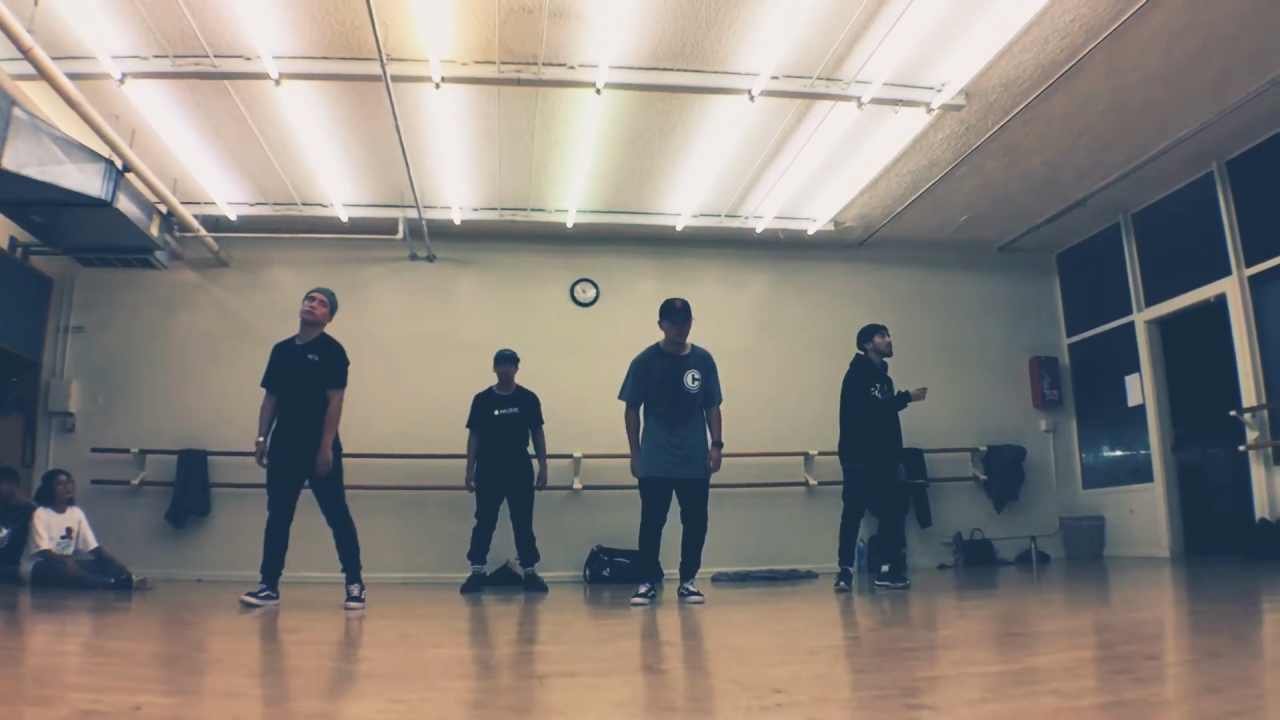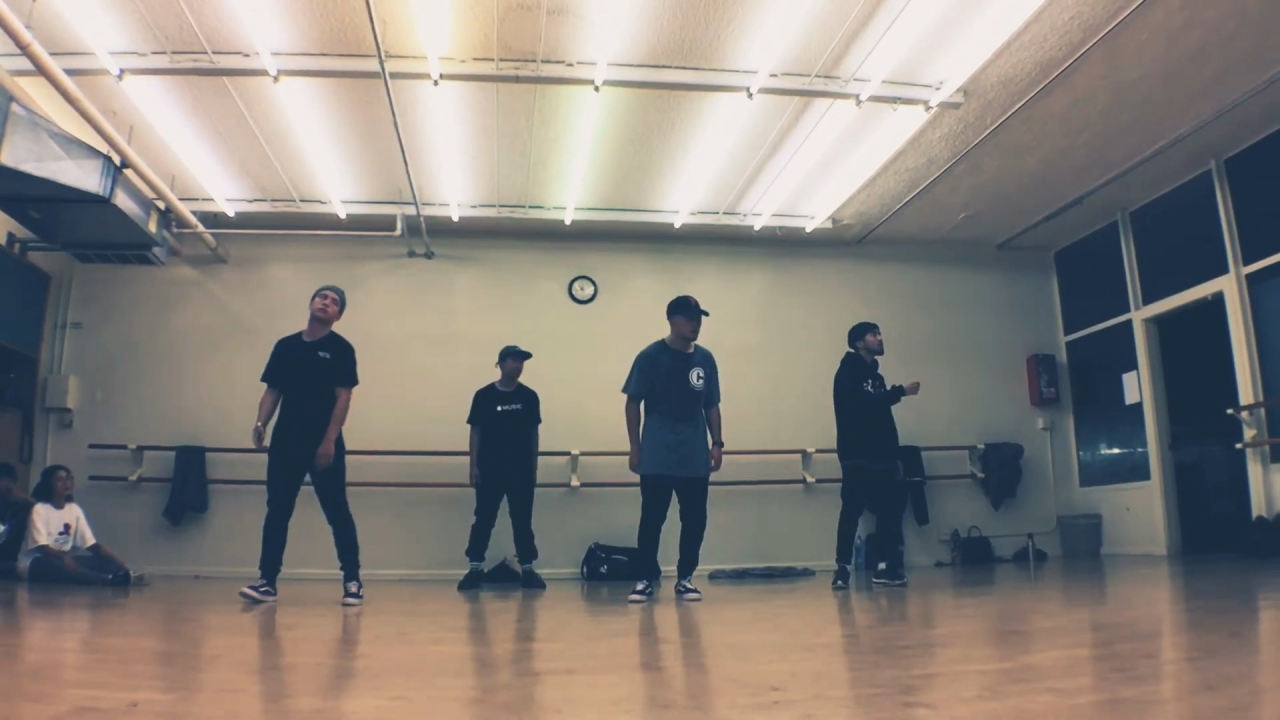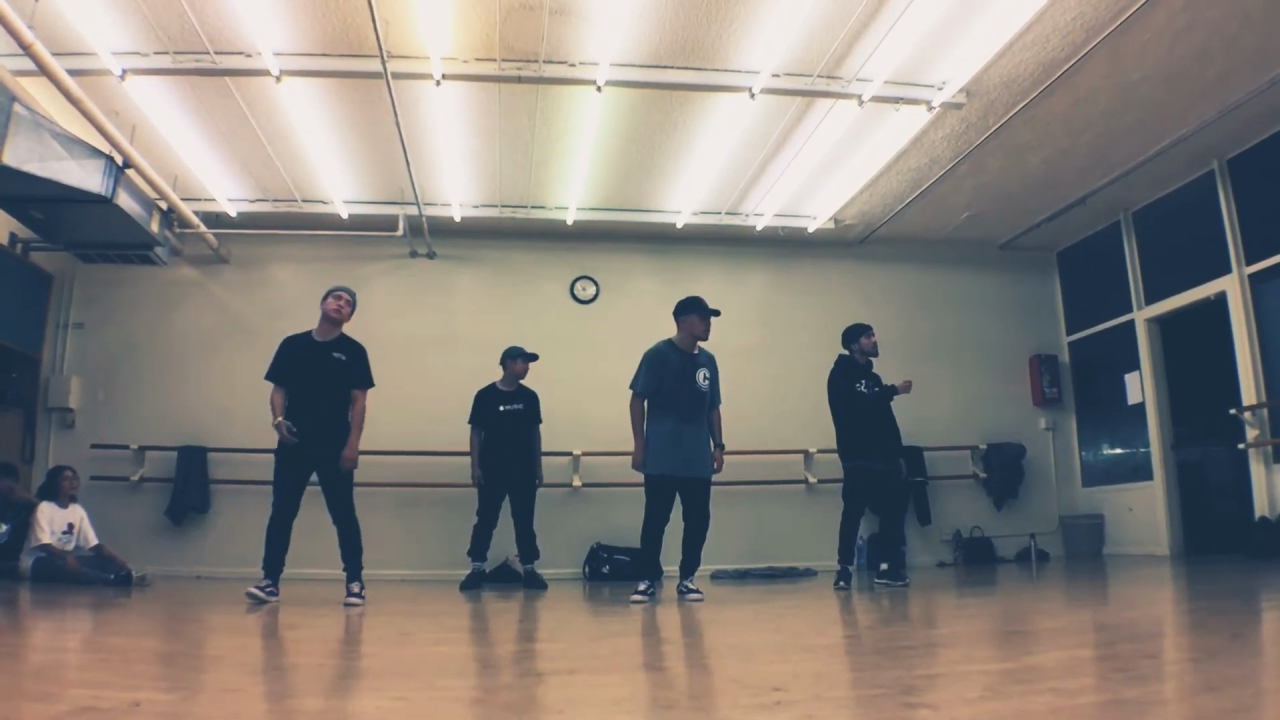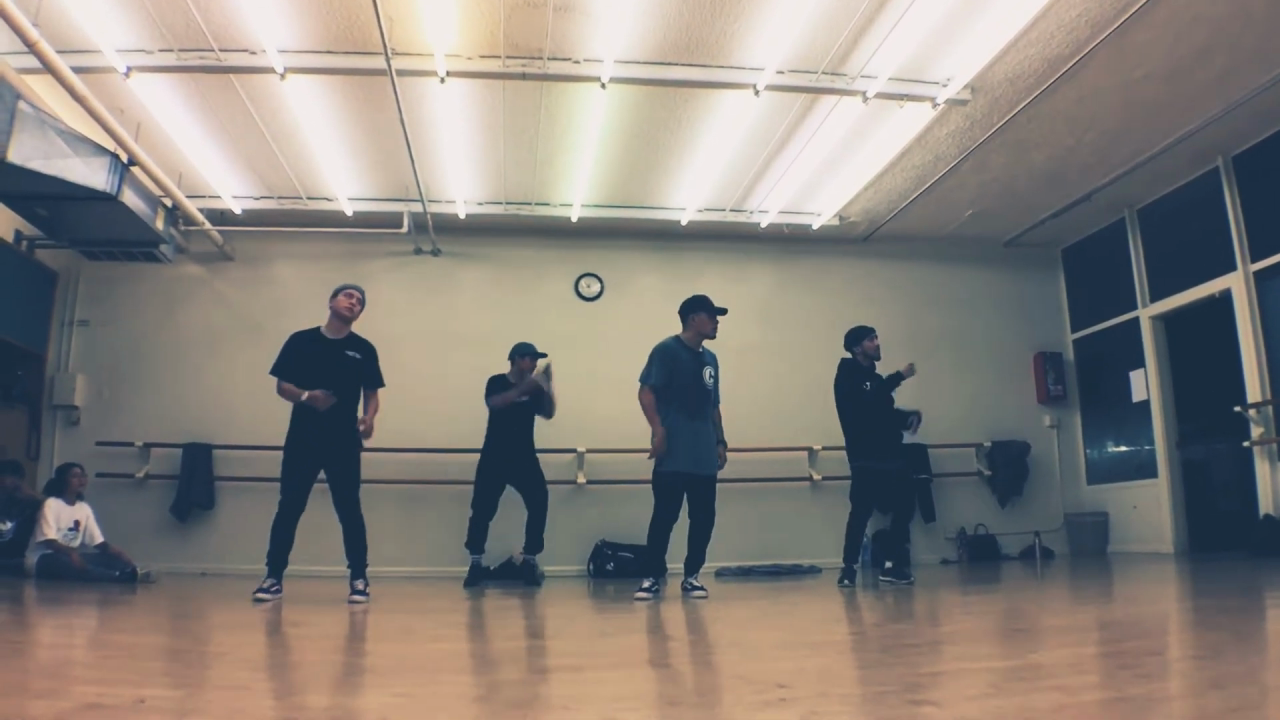
dt=0.3s
person 1, frame 1
left shoulder: (331, 350)
right shoulder: (280, 350)
left elbow: (335, 401)
right elbow: (271, 398)
left wrist: (326, 446)
right wrist: (262, 438)
left hip: (319, 448)
right hip: (284, 448)
left knee: (337, 515)
right knee: (278, 516)
left ankle: (354, 583)
right ankle: (269, 585)
person 1, frame 2
left shoulder: (341, 349)
right shoulder: (284, 346)
left elbow: (343, 399)
right elbow: (272, 390)
left wrist: (329, 440)
right wrist: (260, 422)
left hip: (324, 445)
right hip: (285, 443)
left knee: (338, 513)
right knee: (277, 511)
left ankle: (352, 581)
right ankle: (267, 581)
person 1, frame 3
left shoulder: (353, 351)
right shoulder: (291, 345)
left elbow: (358, 401)
right elbow: (279, 388)
left wrist: (353, 443)
right wrist: (279, 419)
left hip: (335, 446)
right hip: (294, 443)
left knee: (343, 514)
right knee: (282, 511)
left ankle: (354, 581)
right ankle: (270, 580)
person 1, frame 4
left shoulder: (364, 349)
right shoulder: (300, 341)
left elbow: (371, 395)
right elbow: (282, 385)
left wrist: (369, 417)
right wrist: (306, 397)
left hip: (344, 443)
right hip: (302, 439)
left knee: (350, 510)
right knee: (289, 507)
left ankle: (359, 578)
right ankle: (273, 577)
person 2, frame 1
left shoulder: (703, 360)
right shoulder: (645, 361)
left elbow: (712, 407)
right elbow: (632, 409)
left wrist: (716, 445)
right wrist: (635, 452)
left hip: (695, 459)
right hip: (655, 460)
left knee: (696, 522)
right knee: (652, 522)
left ankle: (687, 581)
right ankle: (648, 582)
person 2, frame 2
left shoulder: (705, 359)
right shoulder: (650, 356)
left elbow: (712, 406)
right elbow: (632, 403)
left wrist: (717, 443)
right wrist: (635, 447)
left hip: (695, 457)
right hip: (657, 457)
left knee: (695, 519)
right knee: (652, 518)
left ankle: (685, 578)
right ankle: (646, 578)
person 2, frame 3
left shoulder: (708, 360)
right shoulder: (658, 355)
right elbow: (637, 400)
left wrist: (718, 446)
right wrist: (639, 445)
left hip: (698, 458)
right hip: (662, 457)
left knee: (698, 520)
right knee: (655, 519)
left ankle: (687, 579)
right ankle: (648, 579)
person 2, frame 4
left shoulder: (710, 358)
right shoulder: (666, 350)
right elbow: (647, 391)
left wrist: (721, 440)
right wrist: (657, 428)
left hip: (704, 454)
right hip: (672, 455)
left knee: (704, 517)
right knee: (665, 515)
left ankle: (691, 575)
right ankle: (653, 576)
person 3, frame 1
left shoulder: (885, 378)
right shoulder: (857, 374)
right elbow: (869, 409)
left wrist: (897, 459)
right wrist: (907, 398)
left hip: (883, 459)
right hip: (858, 459)
left knee: (893, 512)
right knee: (853, 513)
left ankle: (887, 569)
right ankle: (845, 570)
person 3, frame 2
left shoulder: (876, 376)
right shoulder: (848, 372)
right elbow: (864, 405)
left wrist: (894, 455)
right wrist: (901, 392)
left hip: (881, 456)
right hip: (857, 456)
left knee: (891, 510)
right knee: (851, 511)
left ankle: (885, 566)
right ankle: (843, 568)
person 3, frame 3
left shoulder: (874, 377)
right shoulder: (841, 374)
right elbow: (856, 406)
left wrist: (898, 453)
right wrist: (892, 391)
left hip: (883, 457)
right hip: (858, 457)
left knee: (894, 509)
right knee: (853, 511)
left ankle: (888, 567)
right ankle: (844, 569)
person 3, frame 4
left shoulder: (874, 379)
right shoulder: (847, 376)
left elbow: (888, 412)
right elbow: (867, 401)
left wrist: (909, 417)
right wrist: (899, 377)
left hip: (890, 454)
right hip: (867, 457)
left knee: (903, 509)
right knee: (861, 511)
left ankle: (893, 565)
right ankle: (849, 567)
person 4, frame 1
left shoulder: (528, 399)
right shoulder: (482, 399)
left elbow: (537, 433)
right elbow: (474, 436)
left wrist: (543, 467)
right wrist: (469, 470)
left hip: (520, 469)
right hip: (488, 470)
left knee: (523, 523)
right knee: (484, 522)
left ankle: (529, 572)
right ankle: (477, 572)
person 4, frame 2
left shoulder: (529, 397)
right shoulder: (483, 395)
left elbow: (533, 433)
right elbow: (475, 432)
left wrist: (534, 466)
right wrist: (473, 466)
left hip: (521, 468)
right hip: (490, 467)
left knee: (522, 520)
right knee: (484, 518)
left ankle: (527, 569)
right ankle: (475, 569)
person 4, frame 3
left shoulder: (530, 397)
right shoulder: (485, 395)
left elbow: (535, 433)
right elbow: (476, 432)
left wrist: (538, 466)
right wrist: (475, 466)
left hip: (523, 468)
right hip: (492, 468)
left knee: (525, 520)
right knee: (486, 519)
left ankle: (529, 569)
right ankle: (477, 569)
person 4, frame 4
left shoulder: (536, 389)
right shoulder: (496, 383)
left elbow: (549, 413)
right elbow: (494, 405)
left wrist: (547, 386)
right wrist: (524, 386)
left hip: (524, 460)
right hip: (494, 458)
left knee: (539, 504)
right knee: (482, 510)
left ankle: (529, 559)
right ankle: (475, 562)
